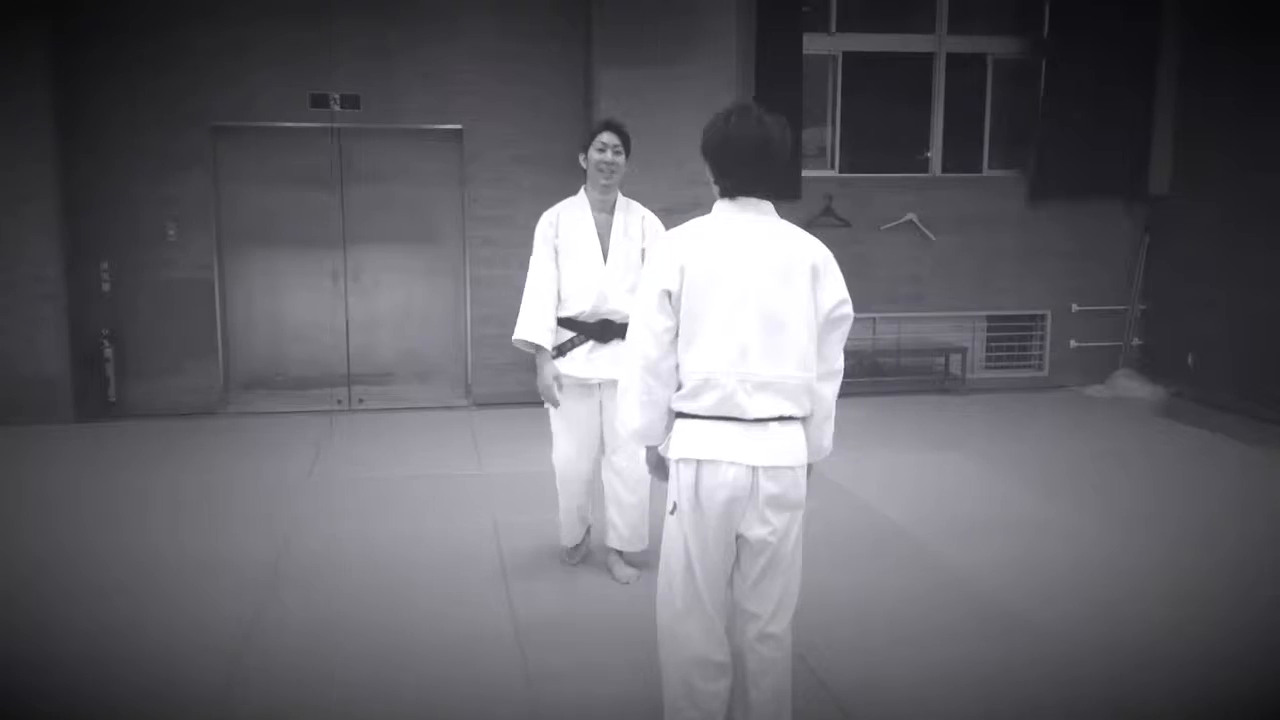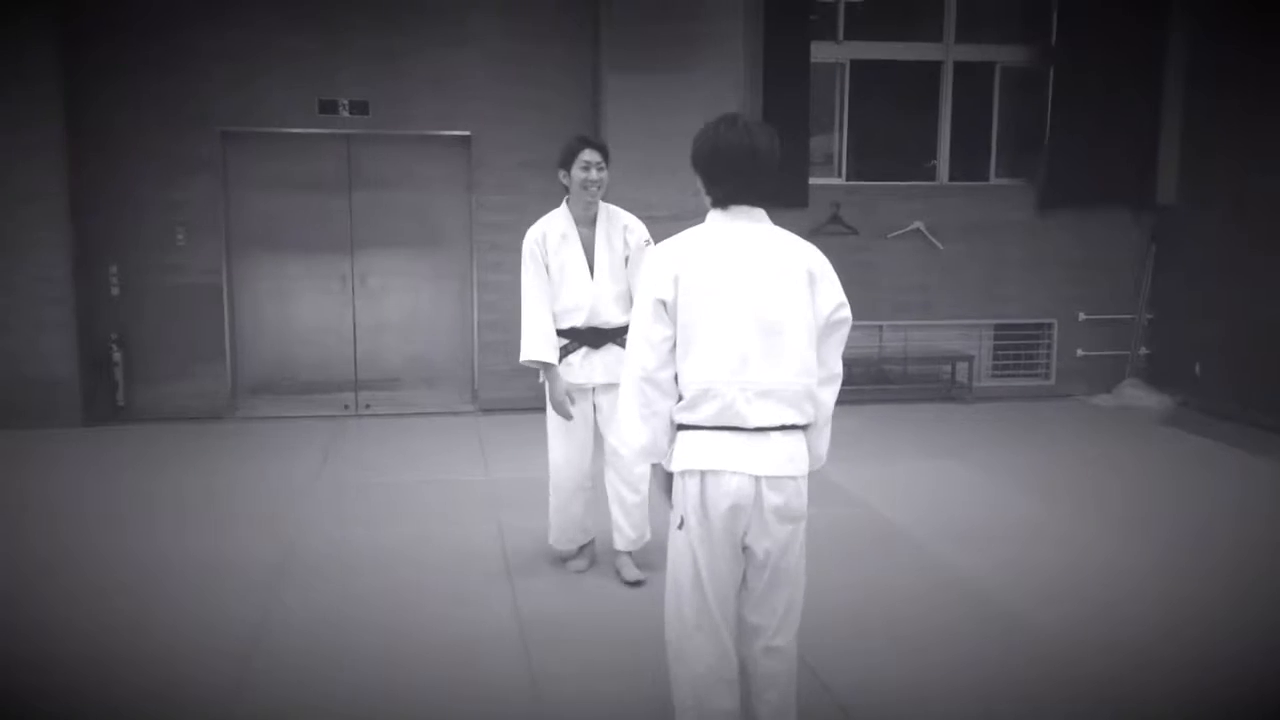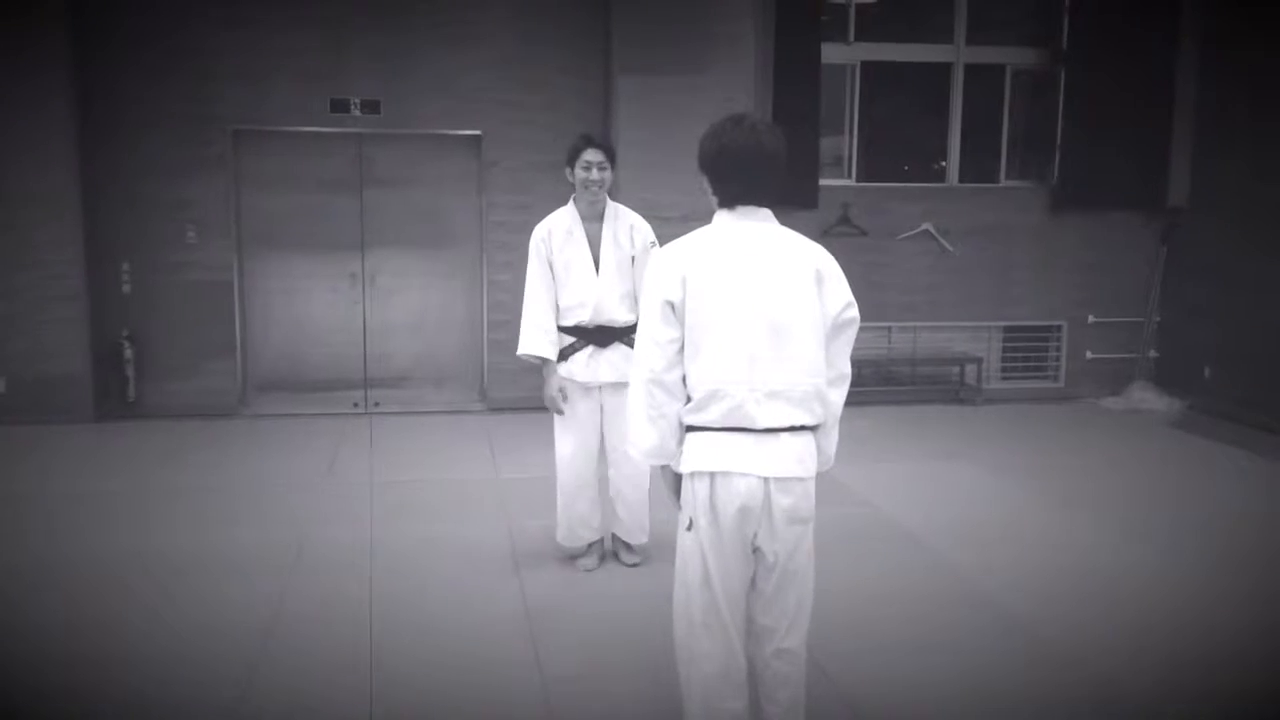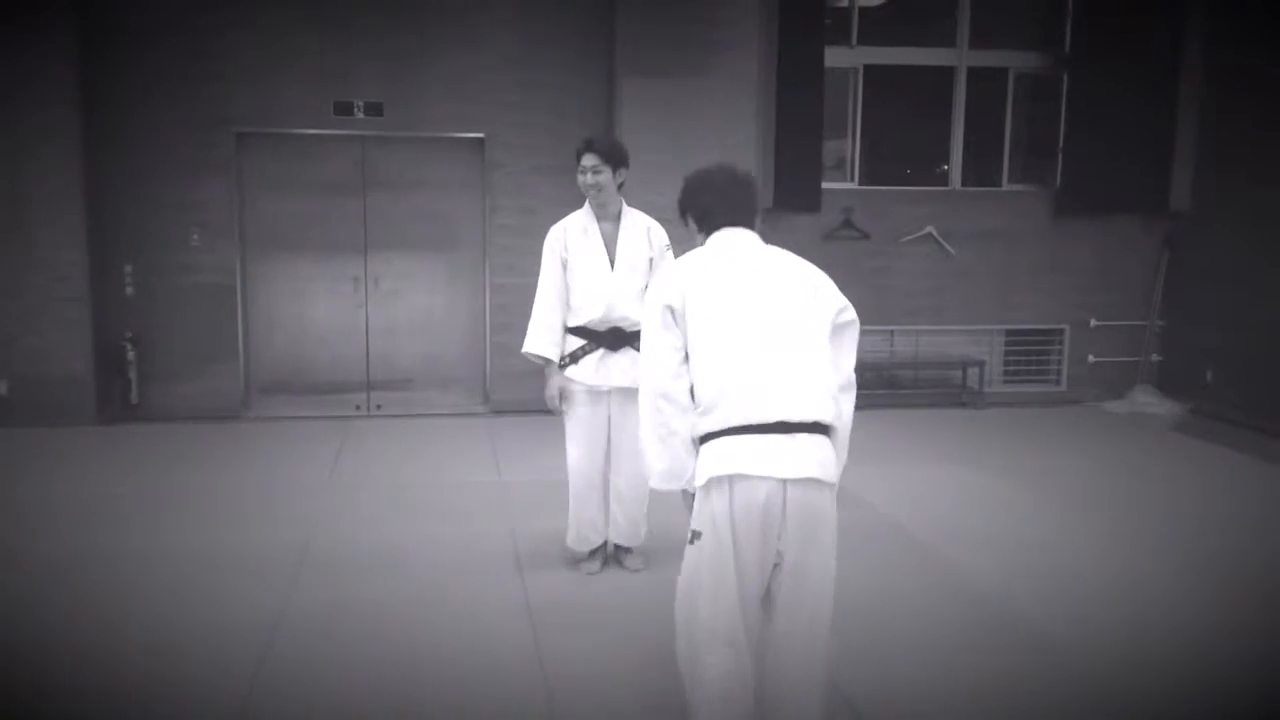
dt=0.4s
person 1, frame 1
left shoulder: (680, 247)
right shoulder: (811, 253)
left elbow: (651, 355)
right elbow: (826, 364)
left wrist: (652, 434)
right wrist: (811, 448)
left hip: (703, 450)
right hip: (780, 452)
left knee: (693, 614)
right knee: (768, 614)
person 1, frame 2
left shoulder: (673, 258)
right shoulder: (807, 260)
left elbow: (649, 369)
right elbow: (826, 370)
left wrist: (662, 454)
left hip: (708, 461)
right hip: (783, 462)
left knee: (701, 625)
right knee: (774, 622)
person 1, frame 3
left shoulder: (679, 259)
right shoulder: (815, 260)
left elbow: (658, 371)
right elbow: (835, 371)
left wrist: (669, 456)
left hip: (716, 462)
right hip: (791, 462)
left knee: (710, 626)
right knee: (783, 625)
person 1, frame 4
left shoulder: (678, 277)
right shoulder: (809, 275)
left elbow: (666, 389)
right elbow: (842, 383)
left wrist: (683, 478)
left hip: (734, 463)
right hip: (811, 462)
left knee: (715, 629)
right knee: (799, 629)
person 2, frame 1
left shoulder: (646, 223)
right shoulder: (555, 220)
right elbow: (541, 290)
right wrist: (542, 359)
left hip: (627, 352)
right hip: (572, 351)
left knee: (628, 458)
right knee: (573, 460)
left ankle: (619, 548)
right ankle: (577, 534)
person 2, frame 2
left shoulder: (630, 228)
right shoulder: (541, 235)
right elbow: (537, 307)
right wrist: (551, 374)
left hip: (619, 356)
right hip: (569, 360)
left knee: (629, 458)
right knee: (567, 464)
left ankle: (624, 550)
right ankle: (579, 543)
person 2, frame 3
left shoulder: (635, 228)
right shoulder: (547, 232)
right elbow: (540, 304)
right wrist: (549, 371)
left hip: (625, 355)
right hip: (573, 358)
left knee: (630, 457)
right knee: (574, 461)
left ankle: (626, 537)
right ankle: (589, 540)
person 2, frame 4
left shoulder: (650, 232)
right shoulder: (563, 233)
right elbow: (550, 301)
right wrist: (551, 370)
left hip: (635, 360)
right hip: (582, 360)
left knee: (633, 463)
right knee: (585, 462)
left ankle: (625, 542)
right ankle: (592, 544)
